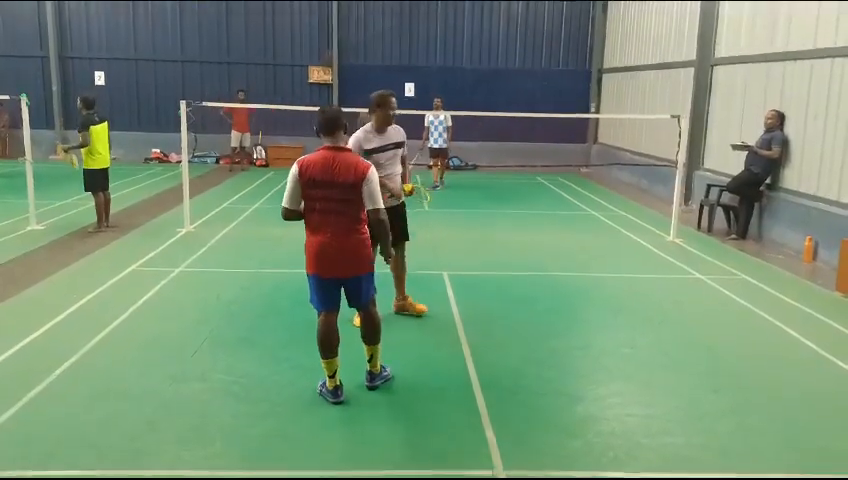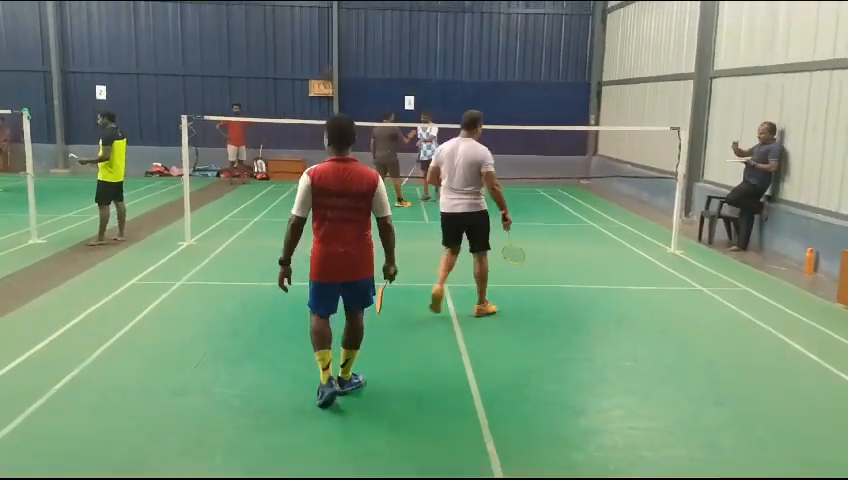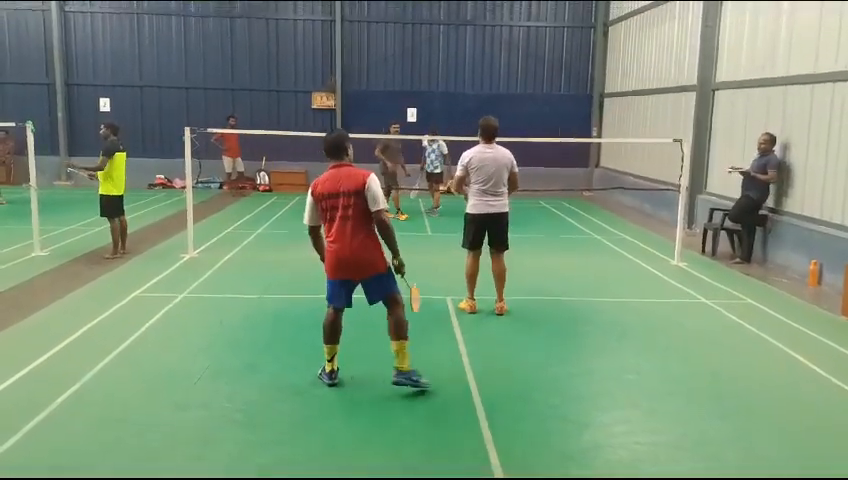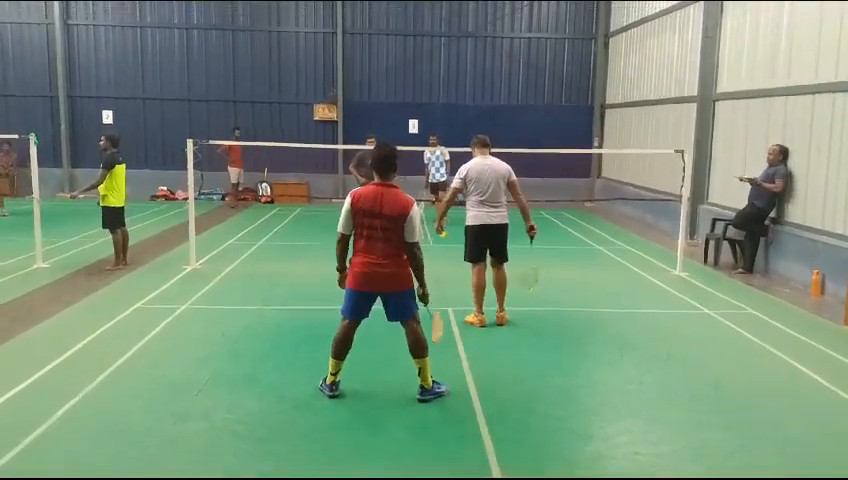
dt=1s
person 1, frame 1
left shoulder: (302, 165)
right shoulder: (363, 168)
left elbow: (288, 213)
right elbow: (378, 217)
right wrist: (386, 248)
left hip: (320, 254)
right hip: (356, 253)
left knee: (327, 315)
right knee: (368, 308)
left ankle: (332, 384)
right ankle: (374, 371)
person 1, frame 2
left shoulder: (313, 175)
right shoulder: (371, 178)
left elbow: (296, 223)
right elbow: (385, 225)
left wrist: (285, 263)
right wrist: (390, 261)
left hip: (324, 261)
right hip: (359, 262)
left knee: (320, 317)
right knee: (354, 316)
left ankle: (326, 379)
right ankle: (345, 376)
person 1, frame 3
left shoulder: (316, 186)
right shoulder: (365, 178)
left elbow: (313, 230)
right elbow: (381, 220)
left wrist: (325, 258)
right wrist: (396, 255)
left hip: (336, 260)
right hip: (369, 258)
left knee: (334, 311)
right knee: (395, 305)
left ankle: (330, 369)
right ankle: (403, 369)
person 1, frame 4
left shoulder: (355, 196)
right shoulder: (407, 204)
left elbow: (342, 239)
right elbow: (413, 250)
left wrist: (342, 269)
right wrist: (422, 284)
left hip: (361, 274)
right hip: (396, 277)
left knee: (348, 325)
right knee: (412, 325)
left ankle: (331, 381)
right ankle: (426, 385)
person 2, frame 1
left shoulder: (399, 132)
right shoulder: (359, 139)
left wrist: (405, 184)
right wrist: (384, 187)
left hip: (396, 203)
left knee: (399, 251)
left ankle: (402, 300)
person 2, frame 2
left shoulder: (443, 148)
right shoulder: (481, 152)
left elbow: (431, 178)
right elbow: (493, 186)
right wrist: (505, 212)
left hip: (447, 209)
right hip: (475, 210)
left knee: (450, 252)
right knee: (480, 256)
left ankle: (439, 287)
right ankle: (481, 304)
person 2, frame 3
left shoulder: (469, 155)
right shoulder: (507, 155)
left elbow: (456, 186)
right elbow: (514, 185)
left hip: (475, 211)
right hip: (500, 212)
left knee: (473, 255)
right knee: (498, 256)
left ankle: (470, 301)
right ankle: (500, 302)
person 2, frame 4
left shoulder: (467, 168)
right shoulder: (504, 167)
left elbow: (449, 198)
right elbow: (518, 196)
left wrist: (439, 220)
right wrist: (529, 221)
left hip: (476, 223)
right hip: (500, 222)
left knee: (478, 268)
right knee: (499, 267)
left ankle: (479, 314)
right ankle: (501, 312)
person 3, frame 1
left shoulder: (84, 121)
right shoulder: (102, 118)
left elbow: (85, 143)
left wrist: (69, 147)
left hip: (92, 163)
right hip: (104, 161)
left knee: (97, 193)
right knee: (105, 191)
left ankle: (100, 225)
right ankle: (107, 221)
person 3, frame 2
left shoulder: (107, 134)
right shoulder: (120, 133)
left elbow: (106, 156)
left wrist: (88, 161)
right wrist: (97, 162)
left hip: (107, 176)
right hip: (118, 175)
left knee: (103, 205)
right knee: (119, 203)
left ankle: (101, 237)
right ankle: (121, 234)
person 3, frame 3
left shoulder: (108, 146)
right shoulder: (120, 146)
left elbow: (101, 166)
left wrist: (80, 167)
right wrist: (97, 175)
left hip: (109, 189)
right hip: (118, 188)
left knee: (113, 219)
right knee: (120, 217)
left ankle: (115, 251)
right ankle: (123, 247)
person 3, frame 4
left shoulder: (109, 158)
right shoulder: (118, 158)
left elbow: (100, 181)
left wrist: (80, 192)
right wrist: (104, 194)
left hip: (110, 201)
right hip: (118, 199)
left knee: (115, 230)
right knee: (122, 228)
left ankle: (117, 262)
right ankle: (124, 259)
person 4, frame 1
left shoulder: (778, 135)
right shoulder: (767, 133)
left elbow: (775, 154)
left wrist: (756, 150)
right wrist: (749, 147)
left hip: (758, 172)
right hip: (752, 170)
left knee: (731, 186)
right knee: (746, 201)
left ankle: (757, 195)
right ankle: (740, 233)
person 4, frame 2
left shoulder: (774, 147)
right shoulder: (759, 146)
left elbow: (772, 167)
right elbow: (743, 154)
left wrist: (753, 164)
right wrist: (736, 149)
left hip: (757, 183)
right hip: (751, 182)
left knee: (731, 198)
right knee: (746, 213)
left ankle: (759, 207)
right ankle: (741, 244)
person 4, frame 3
left shoulder: (772, 159)
right shoulder: (759, 157)
left elbow: (772, 178)
left wrist: (753, 174)
right wrist: (741, 170)
left hip: (755, 196)
right hip: (748, 194)
left knee: (733, 215)
right knee: (747, 226)
left ankle: (763, 220)
right ankle: (744, 257)
person 4, frame 4
left shoulder: (781, 170)
right shoulder: (770, 168)
left elbow: (778, 188)
left wrist: (759, 182)
right wrist: (750, 181)
left hip: (761, 205)
right hip: (756, 204)
left knee: (737, 222)
right knee: (751, 236)
left ankle: (764, 230)
right ankle: (747, 267)
